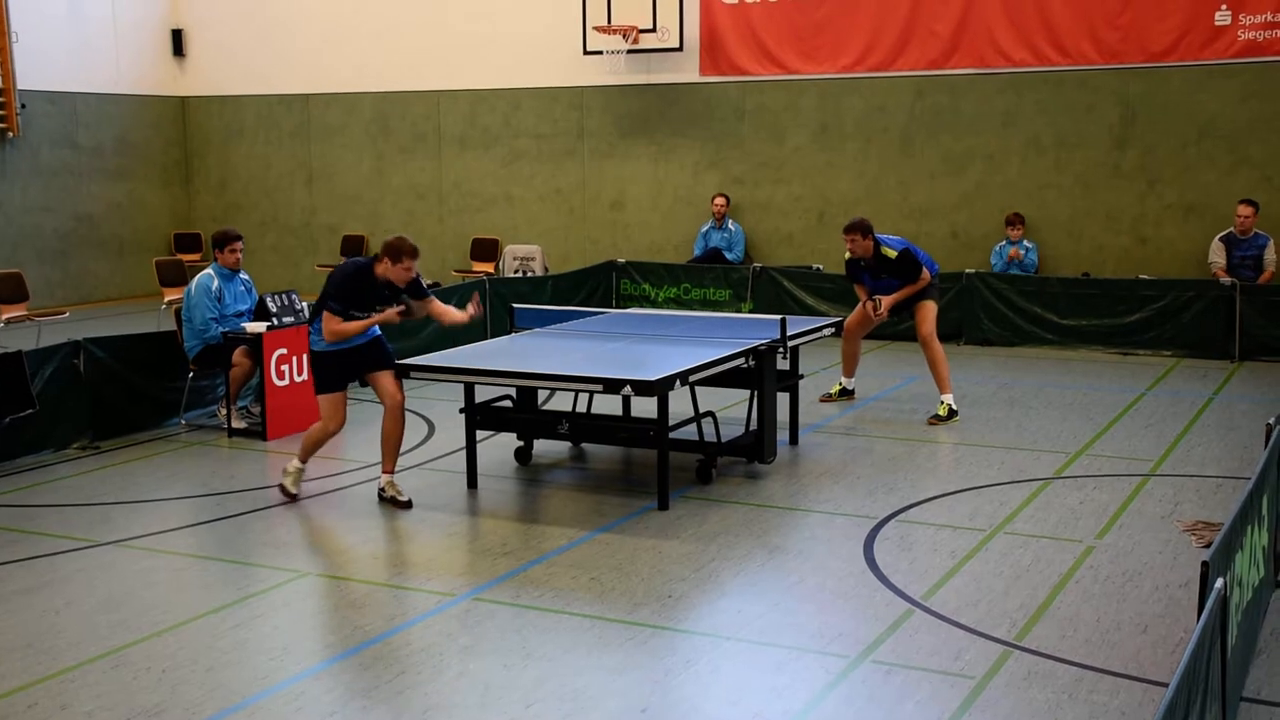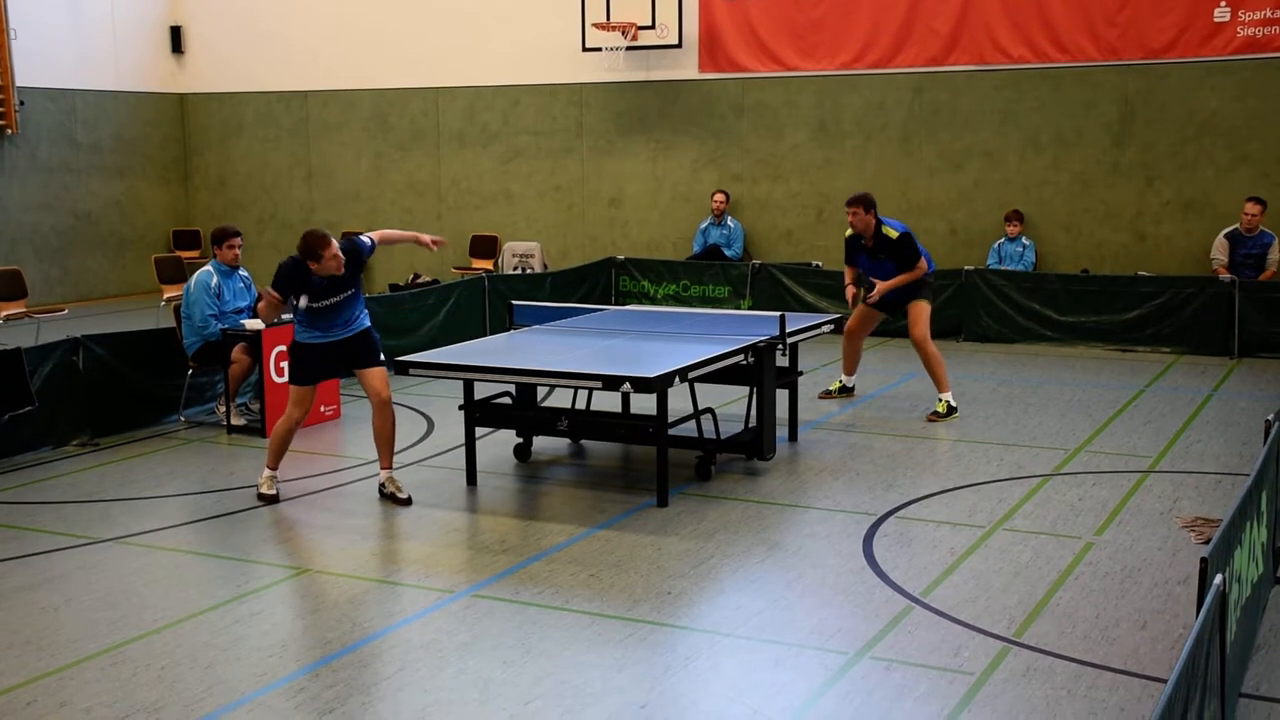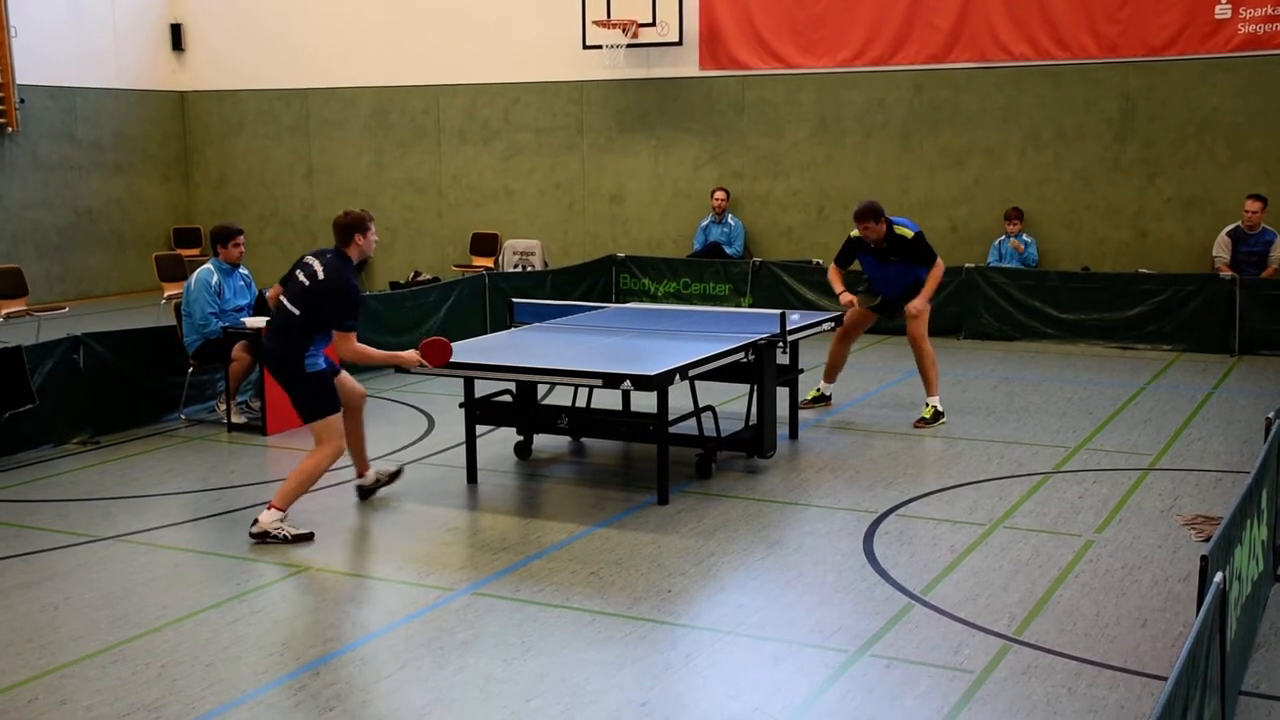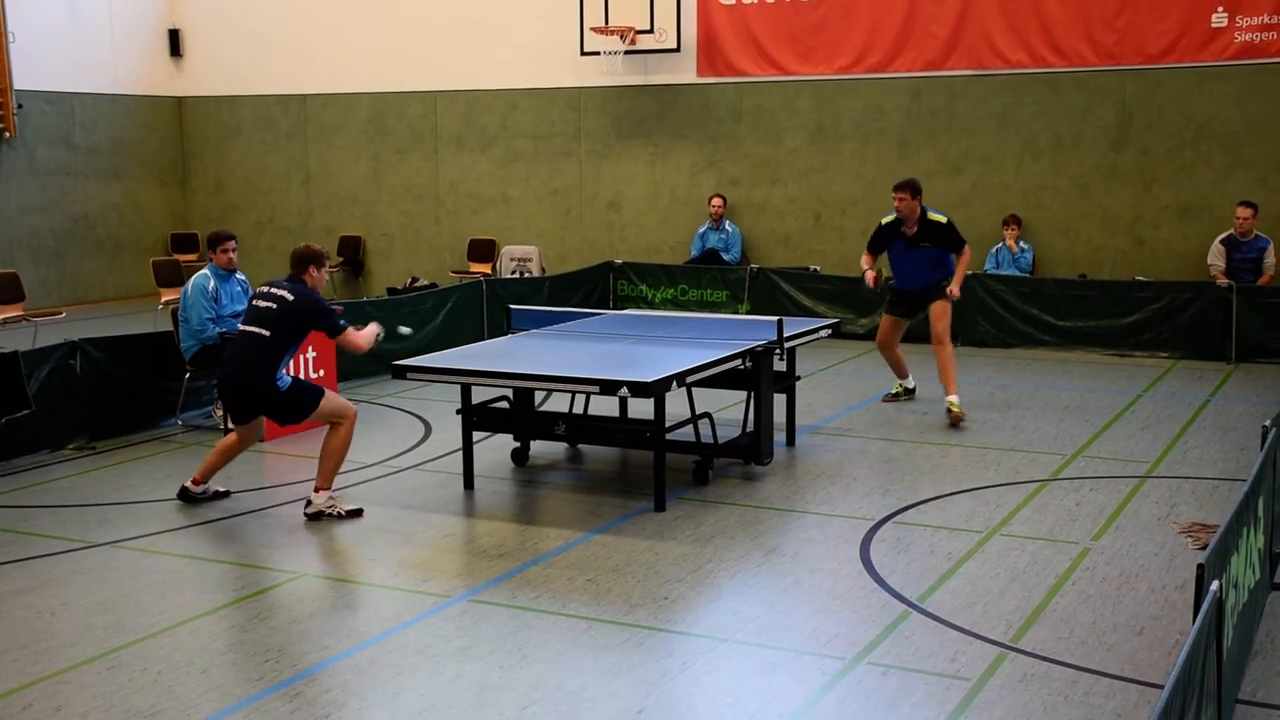
dt=0.7s
person 1, frame 1
left shoulder: (404, 277)
right shoulder: (348, 277)
left elbow: (435, 308)
right elbow: (331, 333)
left wrist: (463, 316)
right wrist: (379, 319)
left hip: (367, 338)
right hip: (329, 345)
left knee: (395, 401)
right knee: (333, 423)
left ankle: (387, 481)
right ankle: (296, 467)
person 1, frame 2
left shoulder: (351, 250)
right shoulder: (290, 272)
left elbow: (378, 236)
right elbow: (268, 317)
left wrist: (418, 238)
right wrist: (268, 303)
left hip: (356, 331)
right hip: (311, 340)
left knee: (382, 398)
right knee: (295, 415)
left ankle: (386, 478)
right ankle: (269, 474)
person 1, frame 3
left shoulder: (314, 257)
right shoulder: (344, 284)
left elbow: (273, 295)
right elbow: (347, 351)
right wrist: (400, 358)
left hip: (279, 348)
right hip: (298, 361)
left knee: (355, 397)
right knee: (332, 445)
left ankle: (365, 477)
right ankle: (269, 520)
person 1, frame 4
left shoulder: (264, 291)
right shoulder: (309, 303)
right elbow: (359, 344)
right wrist: (373, 329)
left hip: (230, 381)
right hip: (266, 386)
left knee: (248, 433)
right knee: (345, 414)
left ankle: (196, 486)
right ankle: (322, 500)
person 2, frame 1
left shoulder: (897, 253)
right shoulder: (851, 259)
left elbow: (924, 278)
right elbow: (859, 283)
left wrist: (892, 300)
right wrist: (866, 301)
left hip: (921, 285)
right hip: (883, 291)
left knee: (926, 335)
right knee: (850, 329)
left ankle: (948, 404)
right ankle: (846, 386)
person 2, frame 2
left shoulder: (897, 236)
right shoulder: (852, 237)
left elbow: (921, 268)
right elbow: (851, 266)
left wrist: (887, 286)
right wrist: (850, 285)
left hip: (915, 283)
right hip: (881, 287)
left knee: (919, 338)
right knee: (851, 332)
left ankle: (947, 400)
right ankle: (847, 383)
person 2, frame 3
left shoulder: (909, 235)
right shoulder: (856, 239)
left elbow: (938, 266)
right elbow: (835, 269)
left wrist: (922, 300)
right wrist: (842, 293)
left hip: (913, 290)
right hip: (877, 291)
left knee: (917, 336)
right knee: (843, 334)
left ankle: (934, 405)
right ankle: (824, 391)
person 2, frame 4
left shoulder: (940, 224)
right shoulder: (887, 226)
left elbow: (964, 253)
right elbow: (869, 256)
left wrist: (956, 283)
right wrist: (867, 270)
left hip: (936, 287)
right hip: (903, 289)
left knee: (940, 337)
right knee: (885, 344)
left ankle: (952, 402)
right ankle: (907, 384)
person 3, frame 1
left shoulder: (243, 278)
right shoulder: (205, 283)
left elbow: (256, 314)
right elbow: (207, 330)
right hip: (206, 347)
right knee: (247, 358)
left ankle: (259, 403)
right ankle: (227, 407)
person 3, frame 2
left shoulder: (242, 275)
right shoulder: (204, 280)
left elbow: (255, 311)
right elbow: (206, 327)
right hip: (205, 343)
right knee: (245, 354)
left ankle: (258, 400)
right ankle: (225, 404)
person 3, frame 3
left shoulder: (242, 273)
right shoulder: (204, 278)
left elbow: (256, 308)
right elbow: (207, 326)
left hip: (240, 335)
right hip: (205, 342)
right knee: (245, 353)
left ankle: (259, 397)
right ankle: (226, 402)
person 3, frame 4
left shoulder: (240, 278)
right shoulder: (201, 284)
right elbow: (204, 331)
right wrist: (238, 335)
left hip: (234, 340)
right hip: (202, 348)
right ankle: (222, 406)
